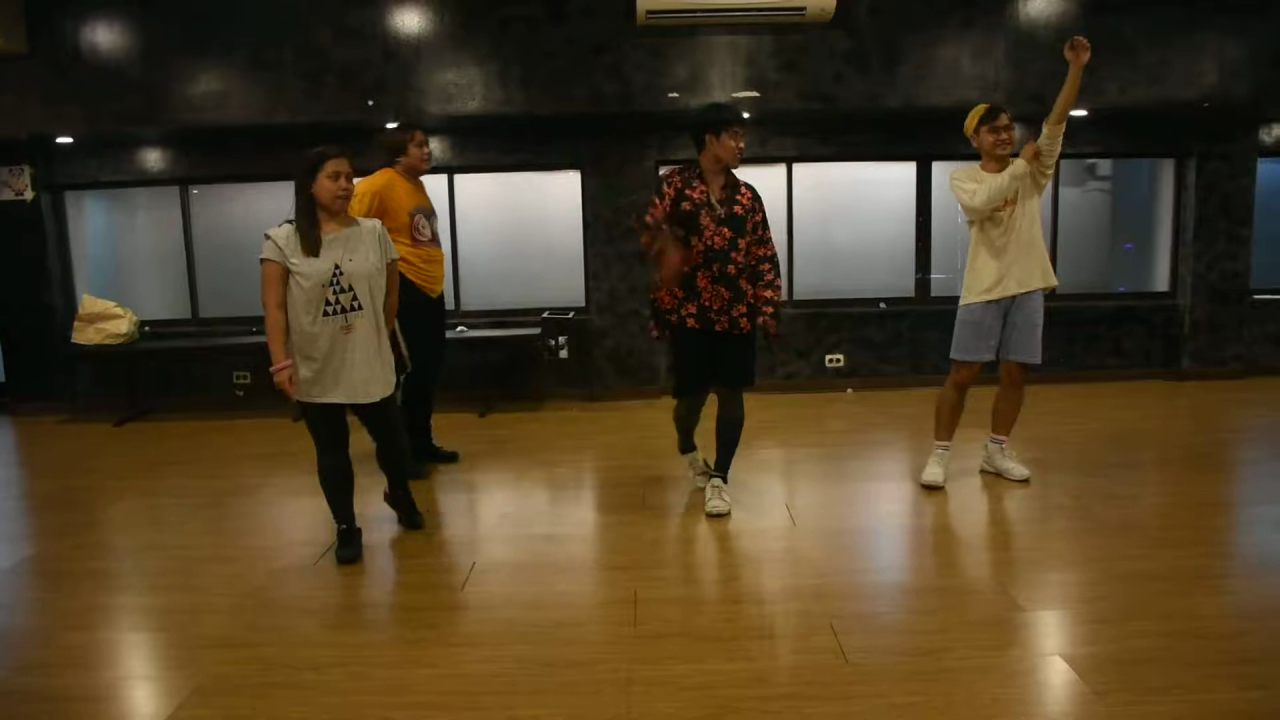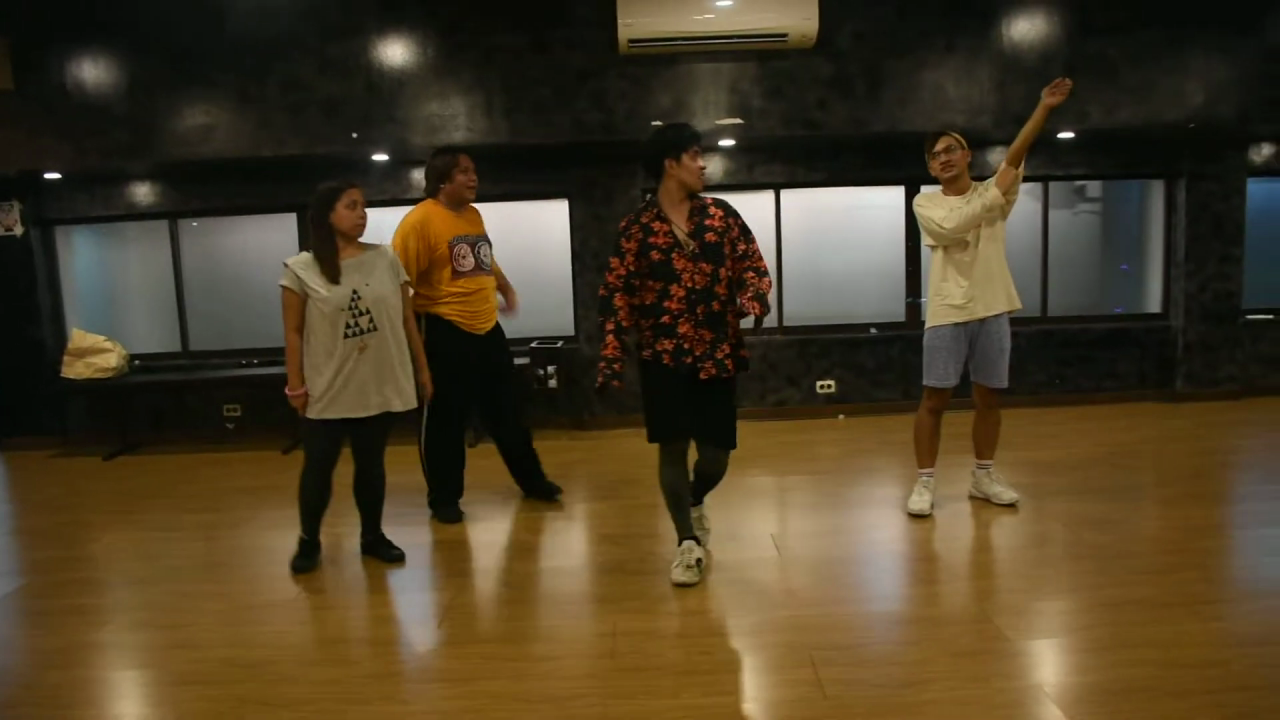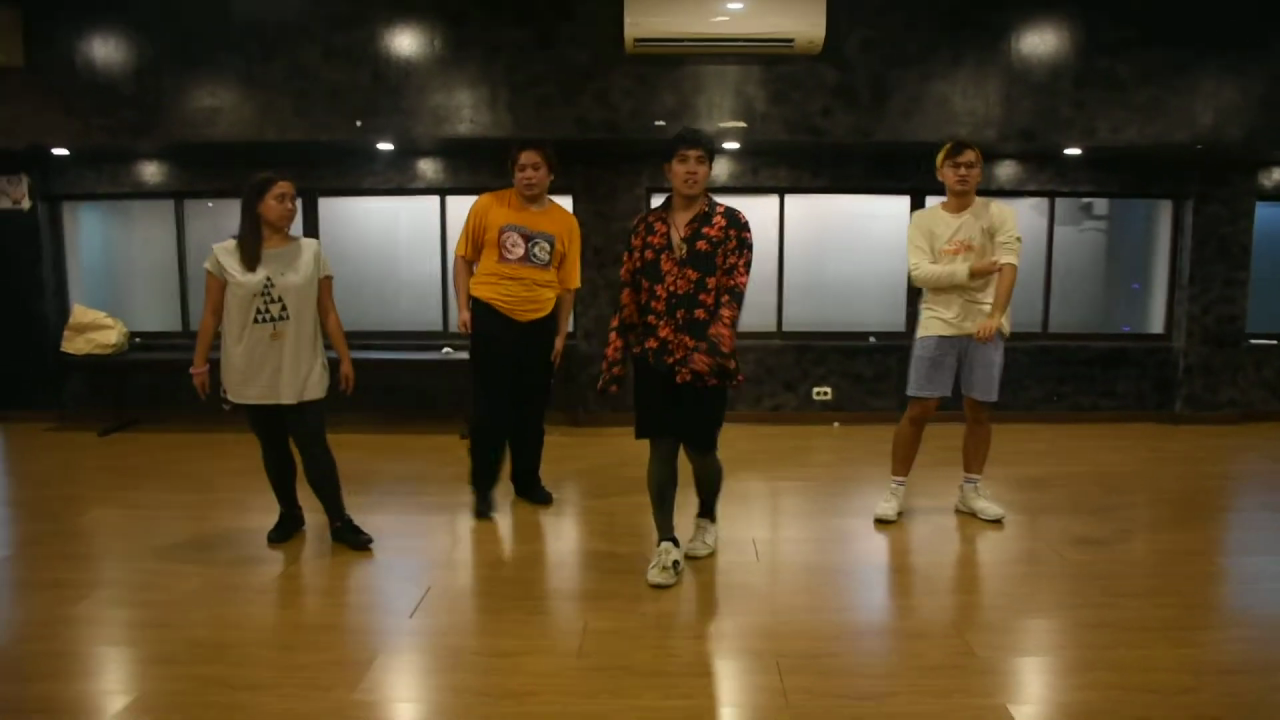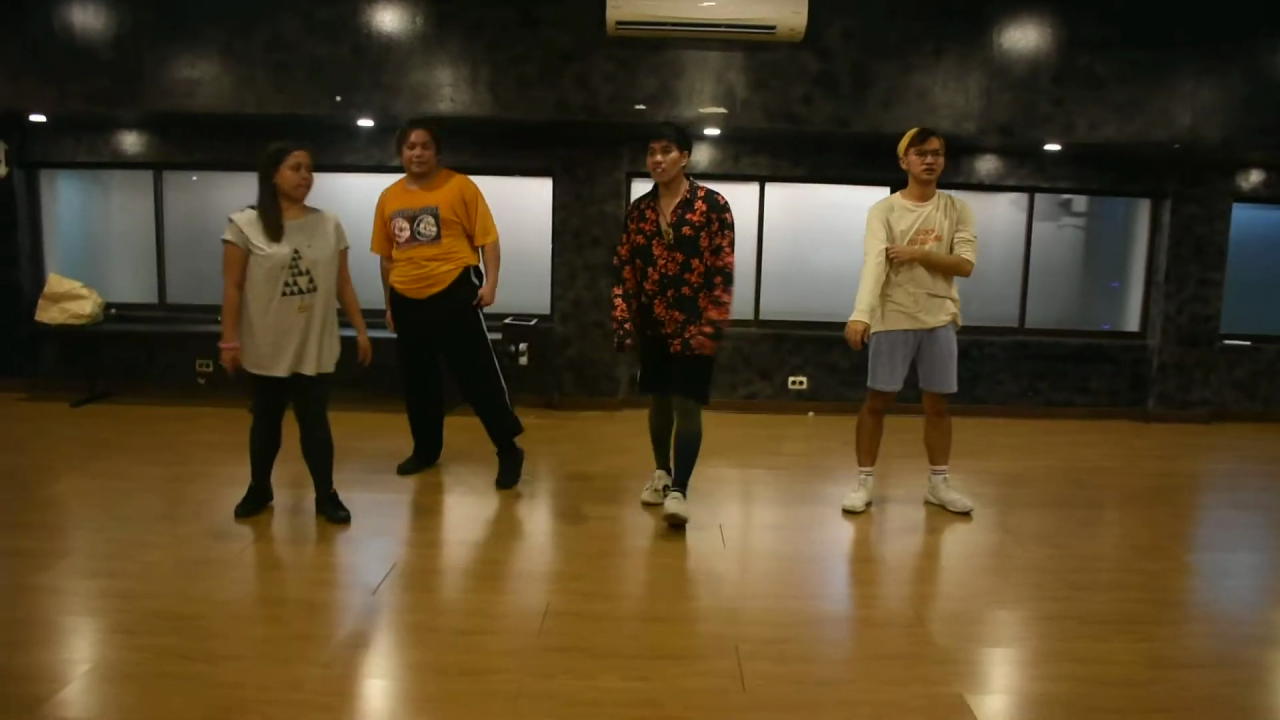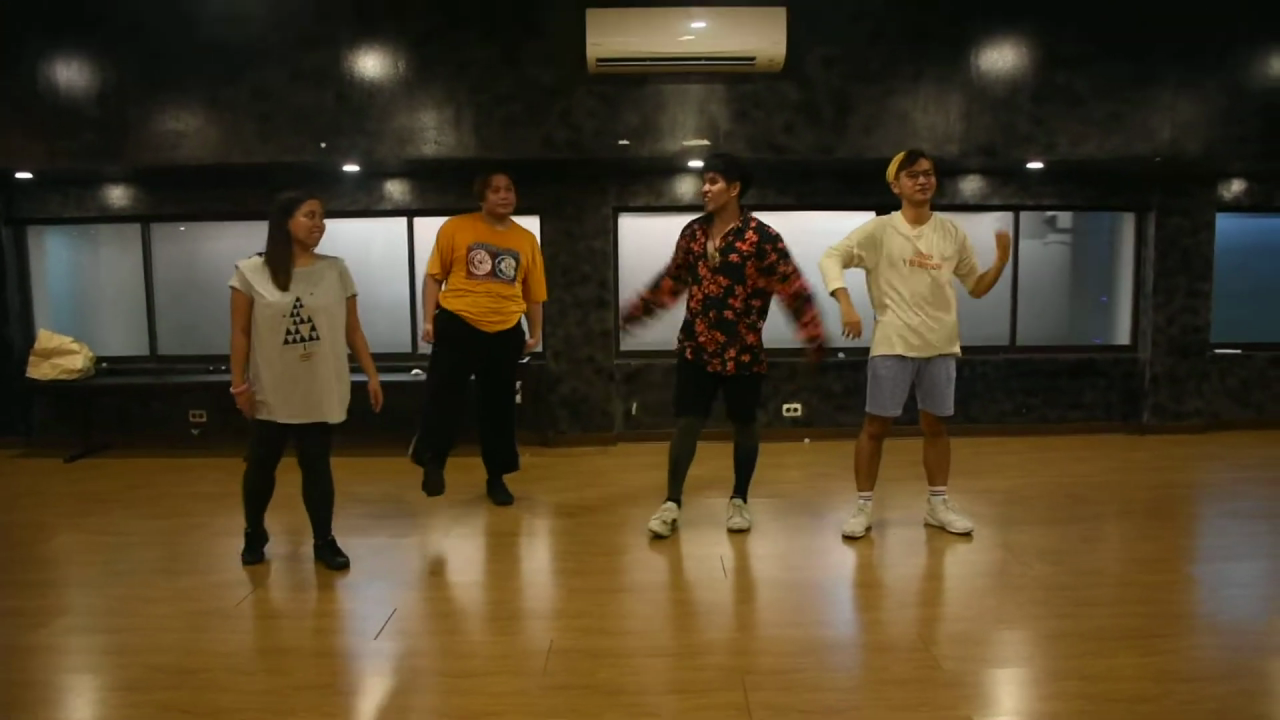
dt=1s
person 1, frame 1
left shoulder: (745, 194)
right shoulder: (675, 184)
left elbow: (765, 256)
right elbow: (654, 231)
left wrist: (768, 303)
right wrist: (668, 253)
left hip: (737, 312)
right hip: (687, 311)
left knee: (732, 394)
right knee: (691, 394)
left ankle: (718, 479)
right ankle: (686, 447)
person 1, frame 2
left shoulder: (722, 215)
right shoulder: (635, 228)
left elbow: (753, 267)
right elbow: (617, 295)
left wrist: (754, 294)
right wrist: (611, 356)
left hip: (718, 356)
right hip: (663, 358)
left knee: (716, 453)
right knee: (672, 449)
left ankle: (695, 502)
right ankle: (688, 542)
person 1, frame 3
left shoulder: (731, 223)
right shoulder: (646, 225)
left elbow: (733, 292)
right elbow: (629, 294)
left wrist: (715, 345)
right wrist: (615, 355)
left hip: (706, 358)
right hip: (654, 357)
left knee: (700, 449)
right knee: (661, 447)
left ankle: (707, 519)
right ankle: (666, 544)
person 1, frame 4
left shoulder: (713, 205)
right shoulder: (639, 210)
left elbow: (722, 270)
right elbow: (625, 269)
left wrist: (711, 324)
right wrist: (623, 318)
left hip: (696, 325)
right hip: (654, 323)
left knee: (687, 407)
right knee: (659, 400)
left ankle: (677, 494)
right ankle: (661, 473)
person 1, frame 5
left shoulder: (760, 237)
right shoulder: (693, 232)
left elbow: (792, 285)
right elbow: (672, 278)
left wrist: (813, 333)
right wrist: (638, 310)
left hip: (742, 348)
right hip: (695, 347)
left knee: (744, 425)
right knee: (686, 423)
left ankle: (739, 501)
right ankle: (671, 503)
person 2, frame 1
left shoulder: (1033, 172)
right shoulder: (963, 177)
left elbow: (1055, 124)
right elbow: (980, 202)
left wrist: (1077, 68)
right wrist: (1020, 165)
left hip: (1027, 287)
right hip: (983, 289)
left knee: (1014, 374)
right knee: (963, 374)
left ankle: (996, 451)
right ankle: (940, 454)
person 2, frame 2
left shoulder: (995, 192)
right shoulder: (925, 203)
left elbow: (1015, 155)
right elbow: (951, 228)
left wrist: (1044, 108)
right wrist: (993, 193)
left hip: (992, 310)
right hip: (947, 312)
left knee: (988, 397)
right knee: (935, 399)
left ankle: (983, 477)
right ankle: (924, 482)
person 2, frame 3
left shoulder: (997, 214)
right shoulder: (922, 220)
left elbow: (1007, 266)
right elbow: (919, 273)
left wrist: (997, 314)
right wrist: (969, 270)
left hip: (983, 327)
right hip: (937, 326)
left knee: (979, 412)
right knee: (917, 411)
left ankle: (971, 491)
right ankle: (896, 490)
person 2, frame 4
left shoulder: (957, 210)
right shoulder: (884, 210)
left elbow: (966, 265)
right elbow: (874, 262)
left wrist: (919, 255)
right wrist: (860, 314)
left hip: (940, 319)
right hip: (893, 319)
left knee: (937, 404)
right knee: (876, 401)
left ankle: (939, 483)
right ankle: (865, 481)
person 2, frame 5
left shoulder: (952, 234)
right shoulder: (880, 229)
left elbow: (976, 286)
right elbow: (832, 258)
left wrist: (1000, 262)
right wrist: (844, 300)
left hip: (940, 345)
right hip: (892, 344)
left knee: (936, 425)
right knee: (876, 425)
left ankle: (938, 504)
right ankle: (863, 506)
person 3, frame 1
left shoulder: (374, 233)
right shoulder: (282, 242)
left elbow: (390, 295)
right elbow: (274, 307)
right wrist: (281, 362)
left hip: (370, 364)
right hip: (315, 369)
left knee: (391, 436)
right knee: (331, 449)
left ankle: (400, 495)
right ankle: (347, 529)
person 3, frame 2
left shoulder: (385, 259)
right shoulder: (300, 269)
left elbow: (406, 319)
right elbow: (293, 333)
left wrist: (421, 367)
right wrist: (295, 384)
left hip: (380, 385)
right hip: (327, 391)
left knee: (371, 463)
right knee: (319, 466)
left ankle: (372, 536)
right ankle: (309, 540)
person 3, frame 3
left shoulder: (311, 252)
right shoulder: (225, 255)
left elbow: (327, 311)
right elbow: (212, 315)
left wrist: (345, 358)
right wrist: (200, 364)
left hip: (302, 372)
right hip: (252, 375)
left knee: (313, 446)
right knee: (273, 447)
left ankle: (339, 521)
right ankle: (290, 513)
person 3, frame 4
left shoulder: (329, 224)
right shoulder: (245, 225)
left elbow: (342, 284)
right elbow: (233, 287)
left wrist: (361, 330)
right wrist: (230, 340)
left hip: (315, 345)
right hip: (266, 346)
left knee: (314, 419)
right knee: (265, 419)
left ankle: (326, 494)
right ankle: (259, 489)
person 3, frame 5
left shoulder: (336, 271)
right shoulder: (251, 272)
left elbow: (352, 329)
right elbow: (240, 333)
left wrist: (371, 375)
right wrist: (240, 383)
left hip: (321, 392)
right hip: (270, 393)
left knee: (316, 465)
right knee: (260, 464)
left ankle: (324, 541)
right ankle: (254, 533)
person 4, frame 1
left shoulder: (417, 185)
right shoulder: (379, 186)
left hip: (431, 291)
right hip: (402, 291)
left knee: (427, 372)
right knee: (414, 373)
left ankle: (420, 444)
right ankle: (404, 448)
person 4, frame 2
left shoulder: (473, 216)
right shoulder: (419, 222)
left wrist: (505, 286)
left hip: (488, 329)
right hip: (445, 333)
left knee: (508, 411)
right knee: (446, 419)
left ankle: (532, 479)
right ankle: (443, 498)
person 4, frame 3
left shoulder: (566, 222)
right shoulder: (487, 206)
left elbow: (566, 284)
right elbow: (464, 259)
left wrist: (561, 333)
right wrist: (463, 308)
left hip: (539, 324)
right hip: (490, 317)
left knee: (531, 407)
right knee: (490, 404)
left ankle: (527, 481)
right ankle: (483, 486)
person 4, frame 4
left shoulder: (460, 187)
right shoulder: (388, 198)
left elbow: (487, 238)
right elbow: (386, 256)
left wrist: (490, 281)
right wrist: (389, 305)
left hip: (455, 293)
right hip: (409, 301)
left knee: (476, 373)
right knee: (417, 380)
left ankle: (509, 449)
right ankle: (425, 450)
person 4, frame 5
left shoulder: (527, 240)
right shoulder: (455, 228)
left elbow: (533, 294)
right elbow: (434, 276)
left wrist: (535, 334)
right wrist: (429, 319)
left hip: (505, 333)
right hip: (457, 325)
left knee: (499, 407)
right knee: (442, 395)
left ankle: (496, 478)
right ankle: (432, 465)
